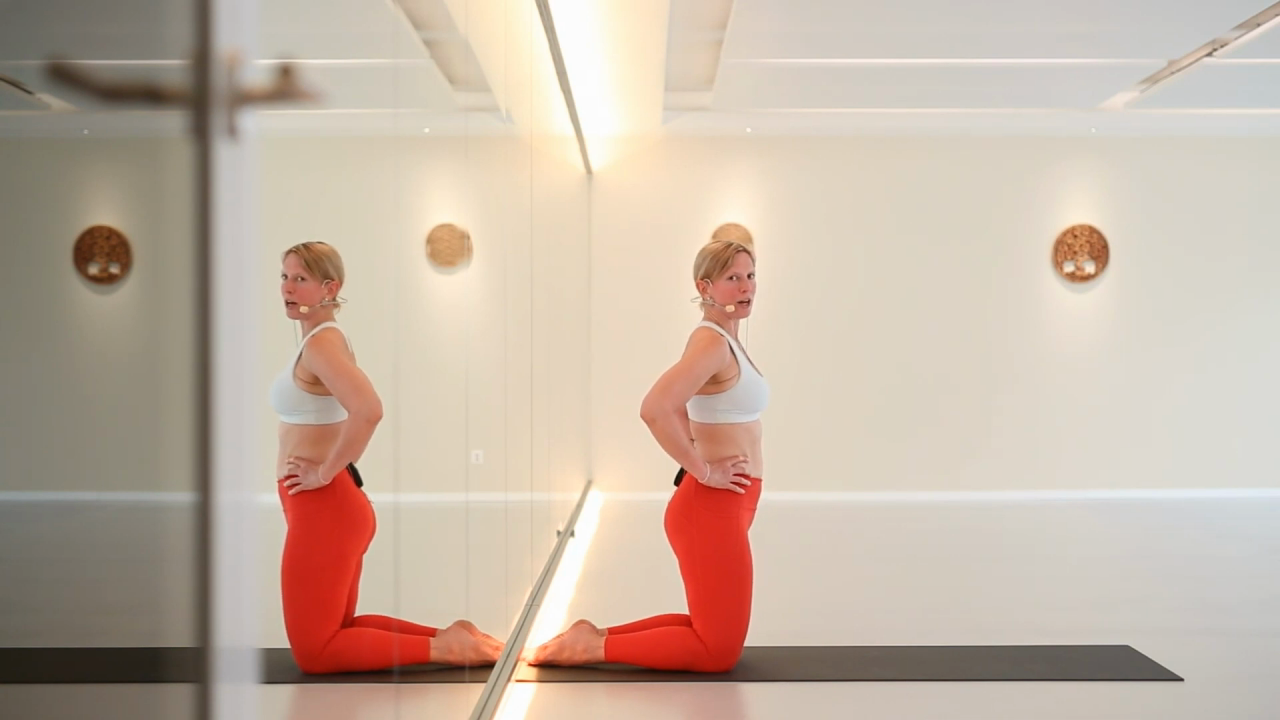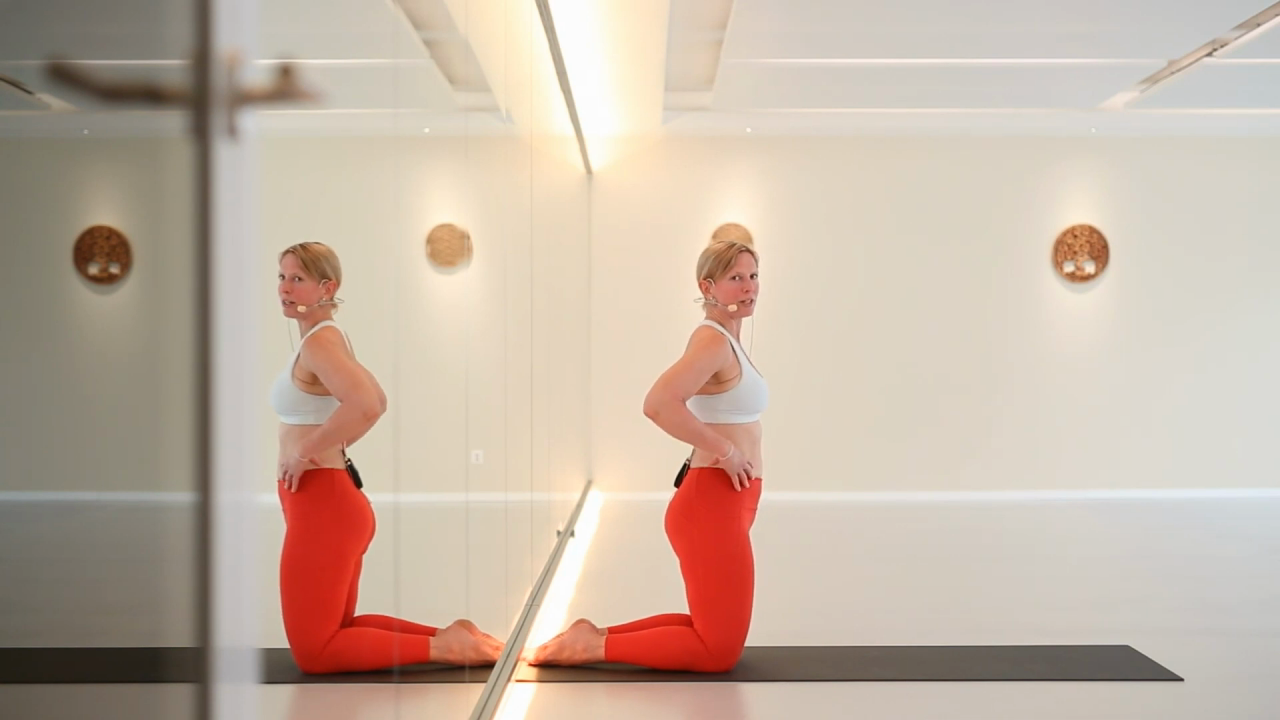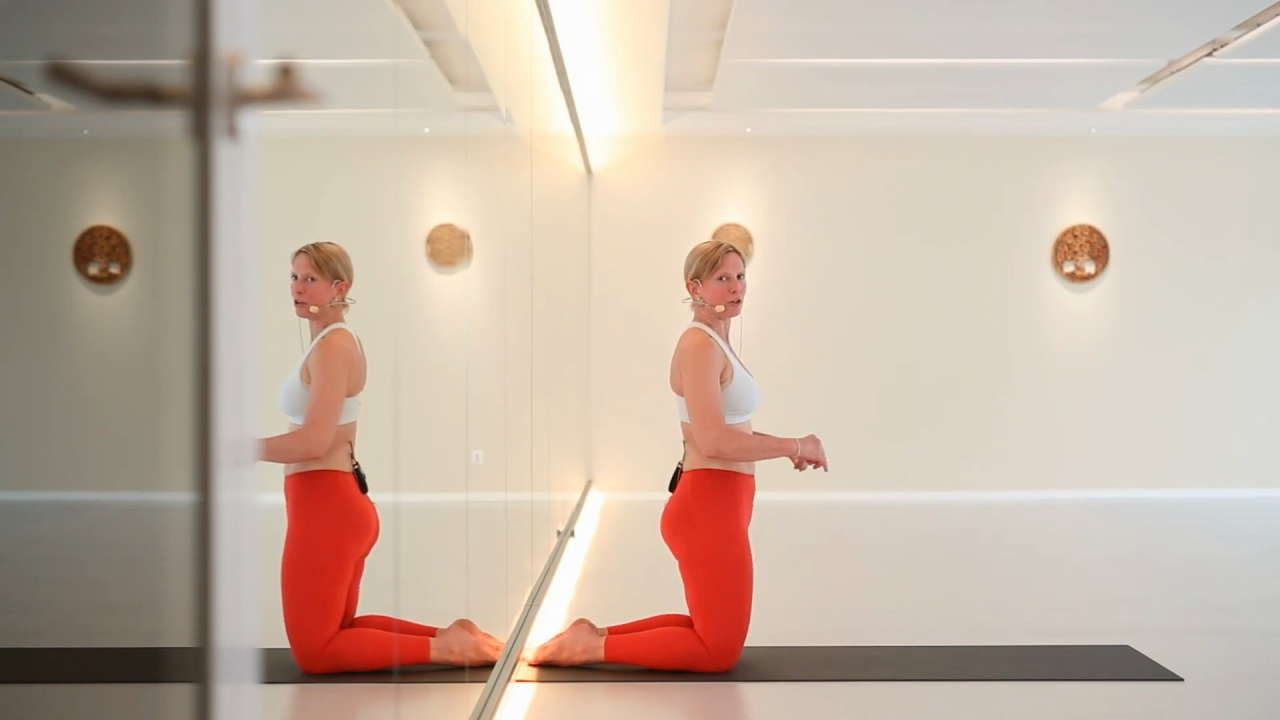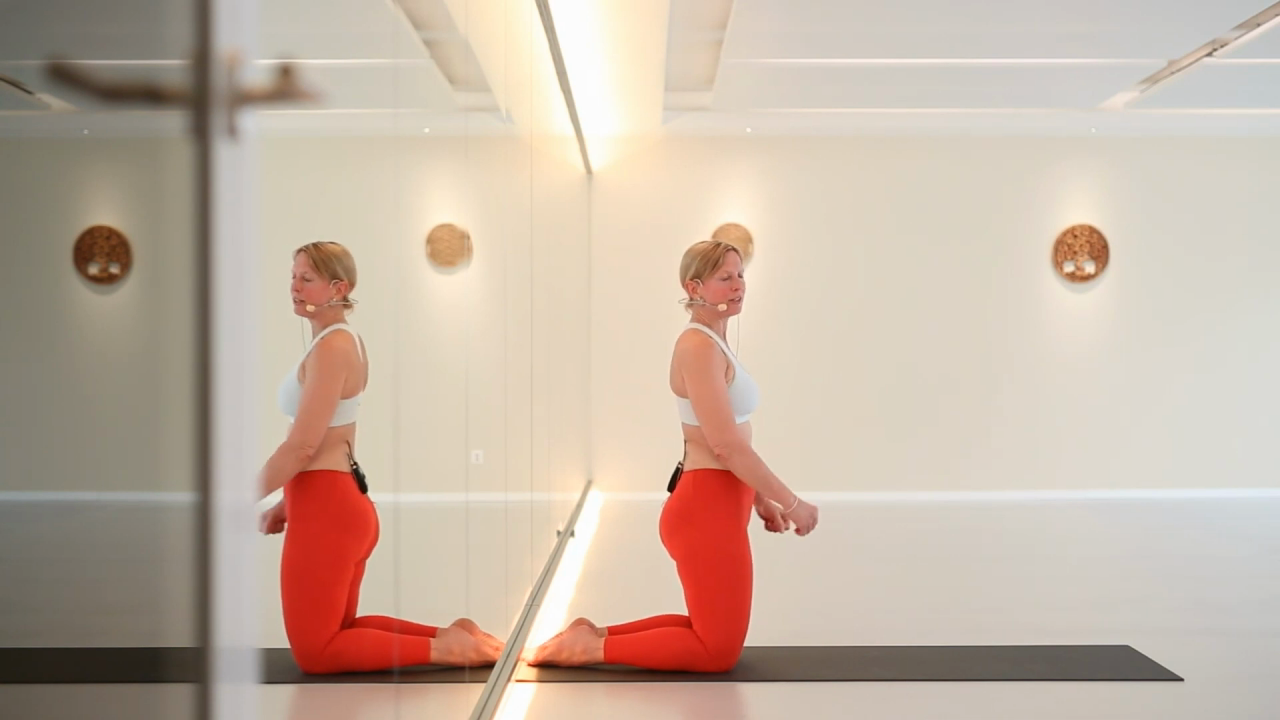
dt=0.4s
person 1, frame 1
left shoulder: (722, 341)
right shoulder: (712, 343)
left elbow: (679, 410)
right elbow: (654, 409)
right wrist: (703, 471)
left hip: (718, 508)
right hip: (713, 509)
left knee: (711, 631)
right knee: (718, 650)
left ankle: (597, 634)
right ankle: (593, 648)
person 1, frame 2
left shoulder: (724, 341)
right shoulder: (713, 342)
left elbow: (679, 407)
right elbow: (658, 404)
right wrist: (723, 449)
left hip: (719, 506)
right hip: (714, 508)
left knee: (711, 632)
right knee: (718, 651)
left ankle: (597, 634)
right ankle: (594, 648)
person 1, frame 3
left shoulder: (712, 343)
right shoulder: (699, 345)
right elbow: (714, 441)
left wrist: (790, 446)
right wrist: (795, 446)
left hip: (712, 506)
right hip: (709, 509)
left knee: (713, 633)
right knee: (717, 651)
left ankle: (595, 634)
right ankle: (594, 648)
person 1, frame 4
left shoulder: (709, 344)
right shoulder: (699, 347)
right elbow: (726, 445)
left wrist: (763, 500)
right wrist: (791, 503)
left hip: (710, 508)
right hip: (708, 512)
left knee: (713, 633)
right knee: (719, 651)
left ankle: (595, 634)
right ankle: (594, 649)
person 2, frame 1
left shoulder: (320, 343)
right shoulder: (328, 340)
left elbow: (368, 410)
right elbow: (360, 409)
left wrist: (325, 472)
left hip: (321, 507)
right hip: (333, 505)
left knee: (315, 650)
right knee: (335, 628)
left ankle: (442, 649)
right ankle: (446, 636)
person 2, frame 2
left shoulder: (318, 343)
right shoulder: (329, 339)
left elbow: (367, 405)
right elbow: (374, 400)
left wrist: (304, 449)
left hip: (320, 505)
right hip: (334, 501)
left knee: (315, 651)
right knee: (334, 627)
left ankle: (441, 648)
right ankle: (446, 635)
person 2, frame 3
left shoulder: (330, 347)
right shoulder: (340, 342)
left elbow: (314, 441)
right wrist: (273, 448)
left hip: (324, 508)
right hip: (341, 503)
left knee: (315, 651)
right knee: (335, 628)
left ankle: (443, 649)
right ankle: (447, 636)
person 2, frame 4
left shoulder: (329, 349)
right shoulder: (345, 342)
left elbow: (303, 445)
right wrist: (287, 503)
left hip: (326, 509)
right hip: (343, 503)
left knee: (315, 651)
right knee: (336, 629)
left ankle: (443, 649)
right ankle: (447, 634)
